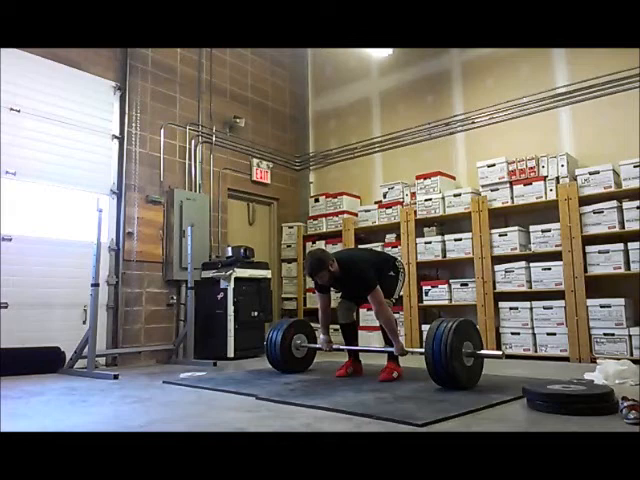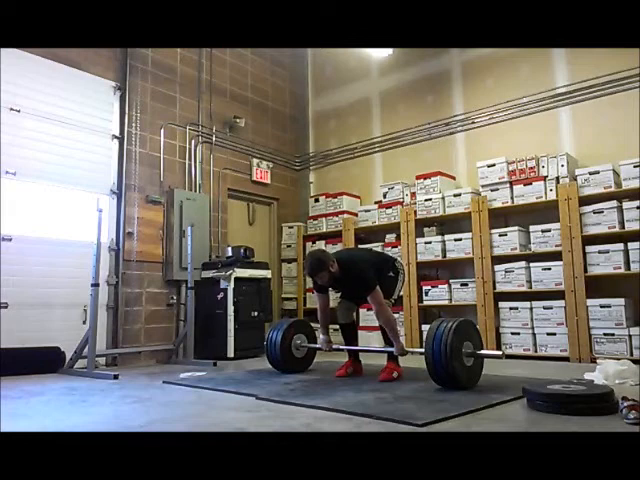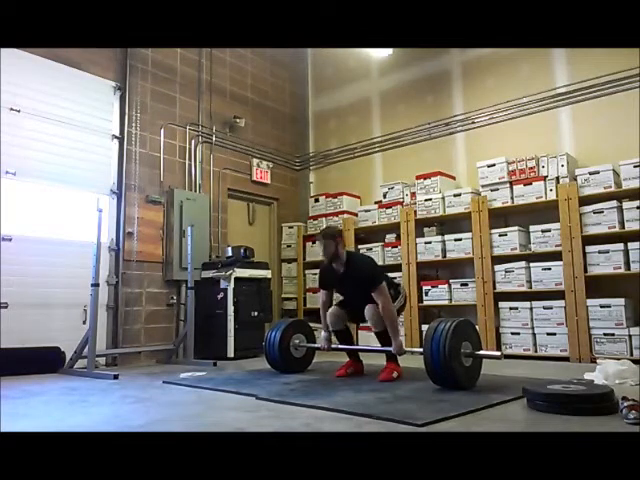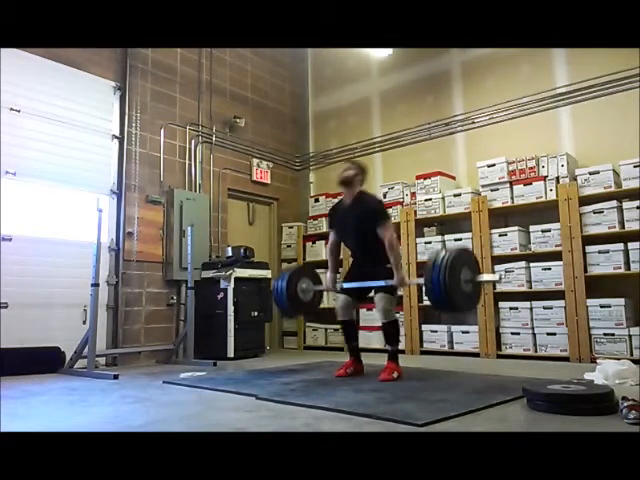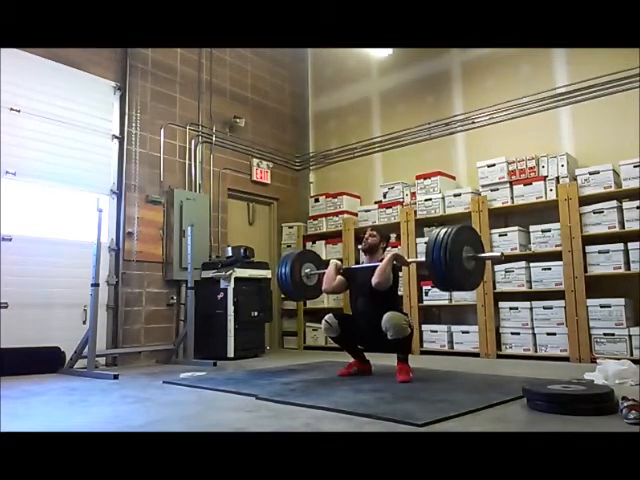
dt=1s
person 1, frame 1
left shoulder: (358, 270)
right shoulder: (322, 274)
left elbow: (379, 307)
right elbow: (324, 307)
left wrist: (397, 343)
right wrist: (324, 335)
left hip: (390, 270)
left knee: (384, 306)
right knee: (343, 309)
left ankle: (393, 364)
right ankle: (354, 361)
person 1, frame 2
left shoulder: (358, 270)
right shoulder: (321, 274)
left elbow: (379, 307)
right elbow: (323, 307)
left wrist: (397, 342)
right wrist: (324, 335)
left hip: (390, 270)
left knee: (382, 306)
right knee: (343, 309)
left ankle: (393, 363)
right ankle: (354, 361)
person 1, frame 3
left shoulder: (363, 266)
right shoulder: (326, 271)
left elbow: (384, 303)
right elbow: (325, 302)
left wrist: (396, 340)
right wrist: (325, 333)
left hip: (393, 296)
left knee: (372, 312)
right knee: (333, 314)
left ankle: (392, 363)
right ankle: (355, 361)
person 1, frame 4
left shoulder: (370, 204)
right shoulder: (336, 210)
left elbow: (389, 238)
right elbow: (333, 243)
left wrist: (398, 273)
right wrist: (331, 273)
left hip: (383, 261)
right hip: (360, 262)
left knee: (384, 305)
right knee: (343, 305)
left ankle: (393, 363)
right ankle: (355, 361)
person 1, frame 5
left shoulder: (388, 267)
right shoulder: (353, 272)
left elbow: (378, 283)
right elbow: (328, 287)
left wrist: (390, 258)
right wrist: (333, 265)
left hip: (389, 331)
left knee: (392, 319)
right knee: (329, 322)
left ankle: (403, 364)
right ankle: (361, 362)
